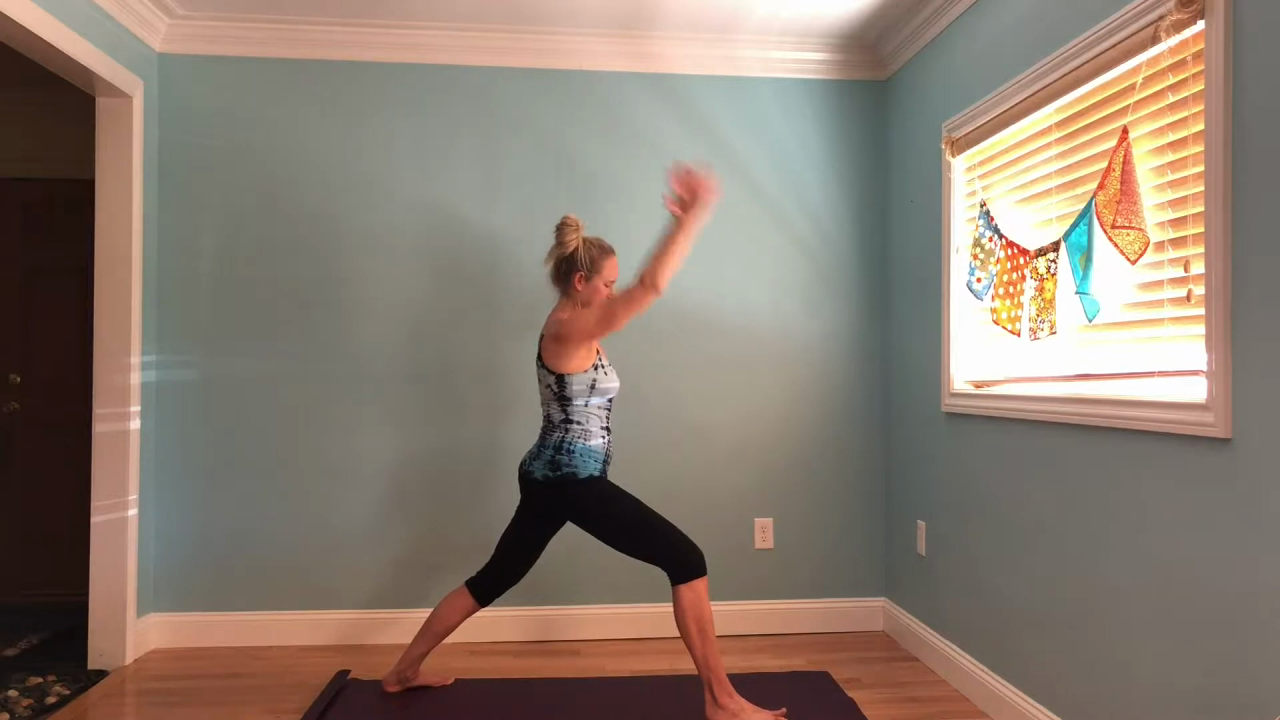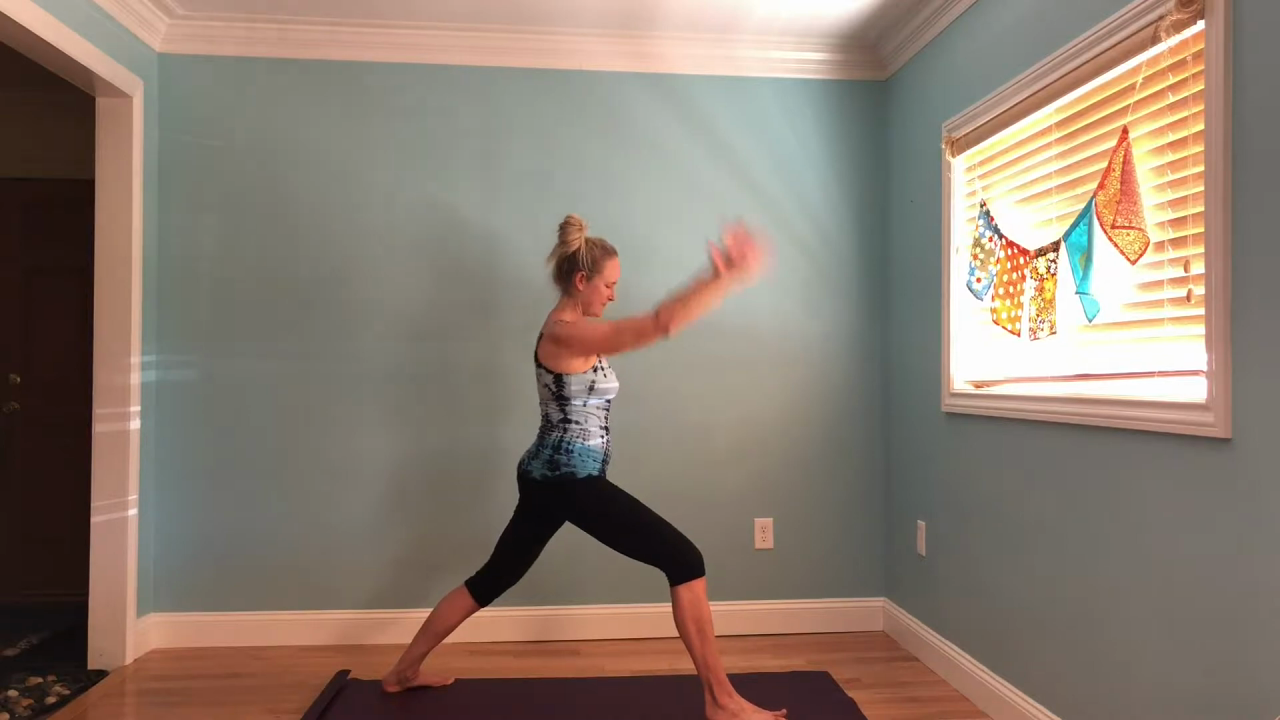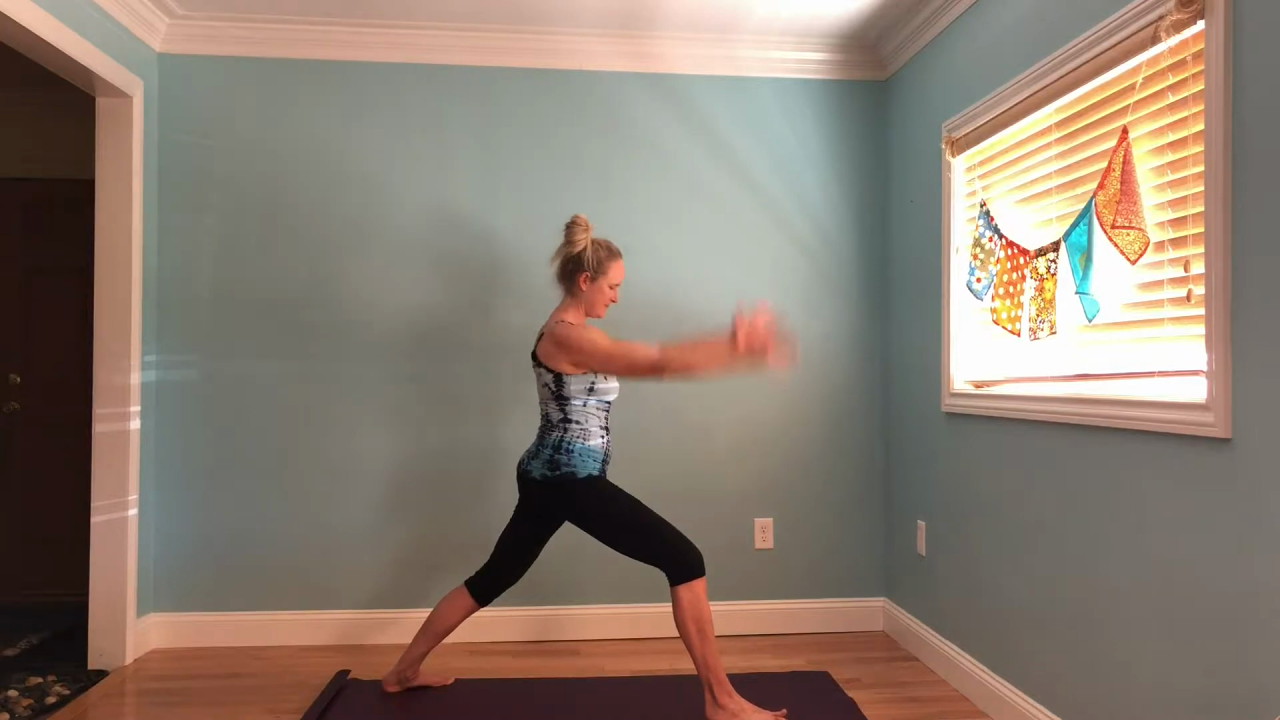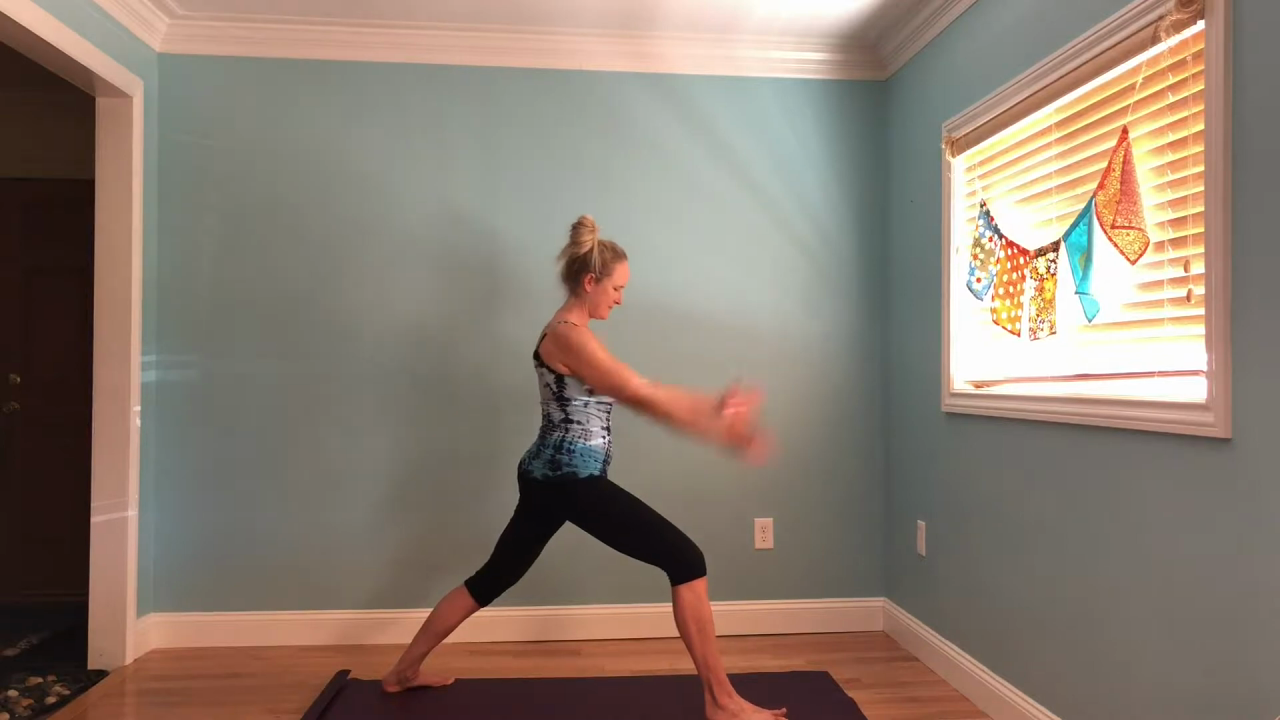
dt=0.1s
person 1, frame 1
left shoulder: (573, 329)
right shoulder: (568, 330)
left elbow: (641, 290)
right elbow: (650, 285)
left wrist: (683, 216)
right wrist: (692, 214)
left hip: (552, 476)
right hip: (572, 479)
left knee: (495, 579)
right knee: (686, 563)
left ankle: (405, 669)
person 1, frame 2
left shoulder: (573, 326)
right shoulder: (566, 334)
left elbow: (651, 323)
right elbow: (661, 325)
left wrist: (717, 275)
right wrist: (724, 277)
left hip: (550, 477)
right hip: (570, 478)
left knee: (491, 578)
right knee: (685, 561)
left ankle: (404, 670)
person 1, frame 3
left shoulder: (574, 330)
right shoulder: (566, 335)
left elbow: (647, 356)
right elbow: (657, 364)
left wrist: (731, 341)
right wrist: (738, 351)
left hip: (551, 476)
right hip: (571, 478)
left knee: (492, 578)
right knee: (684, 562)
left ankle: (404, 670)
person 1, frame 4
left shoulder: (574, 331)
right shoulder: (568, 336)
left elbow: (637, 389)
right elbow: (642, 396)
left wrist: (713, 406)
right wrist: (718, 430)
left hip: (551, 475)
right hip: (571, 478)
left knee: (492, 577)
right knee: (686, 560)
left ankle: (404, 670)
